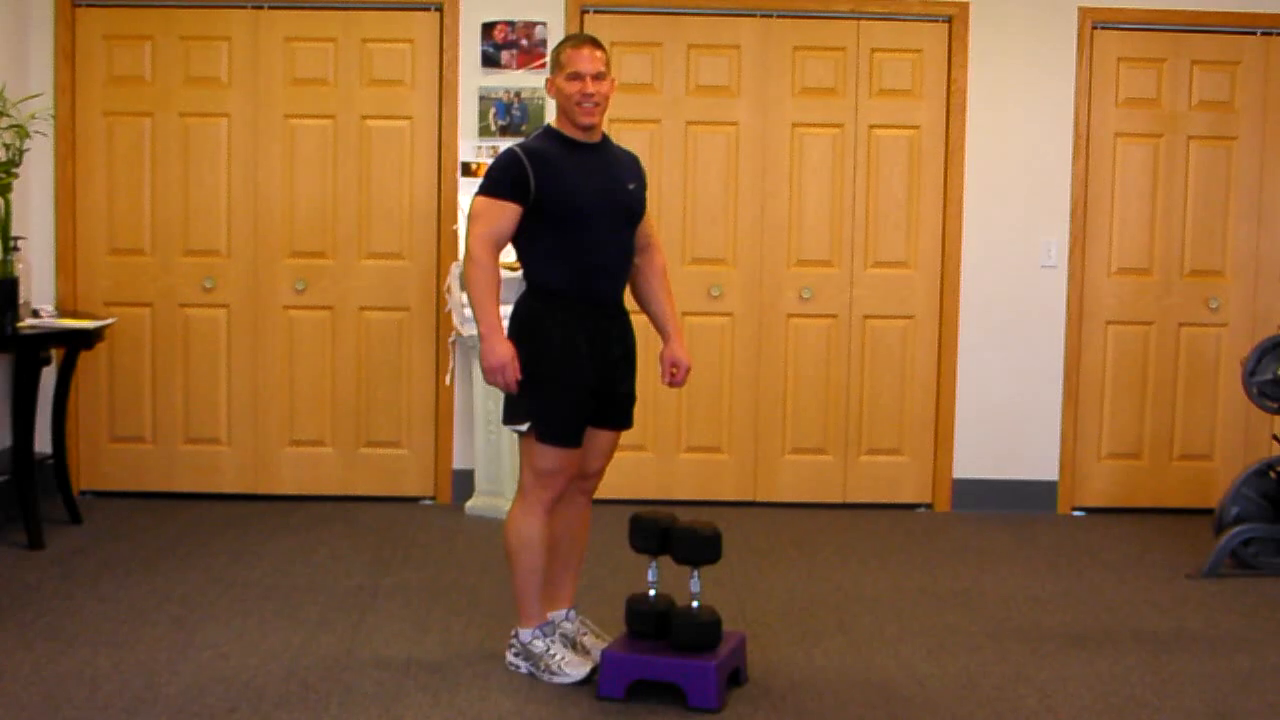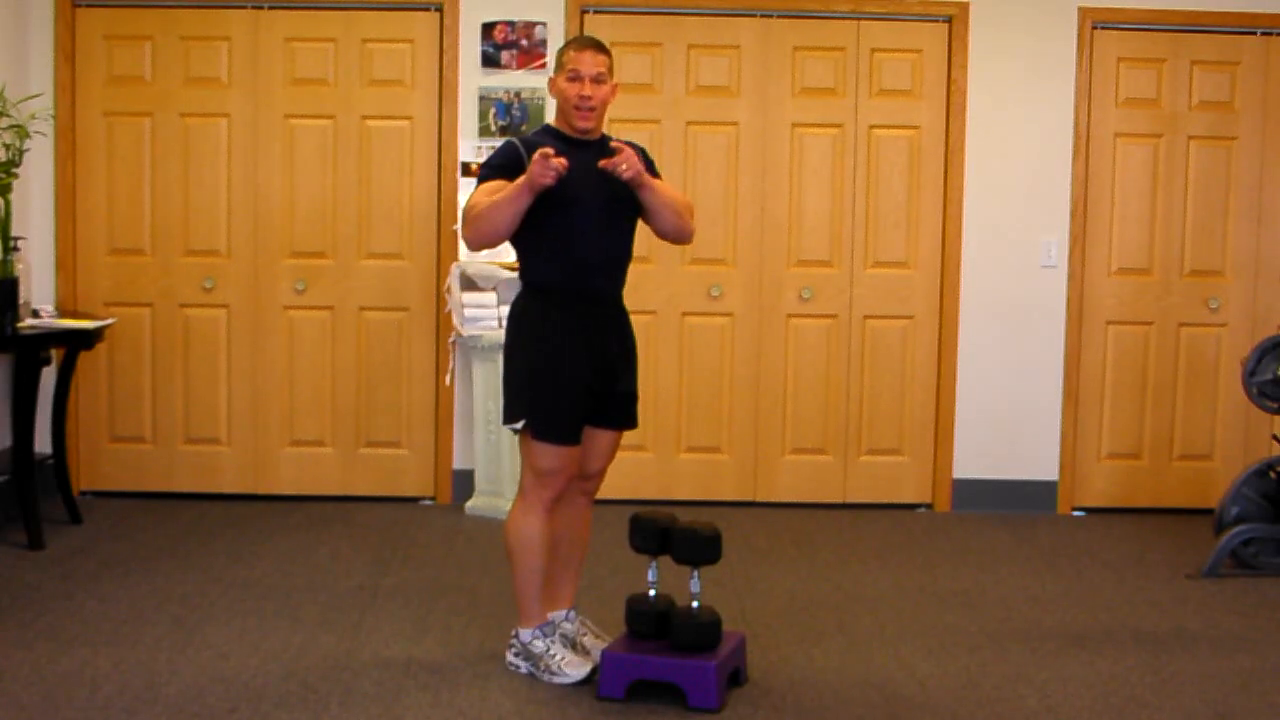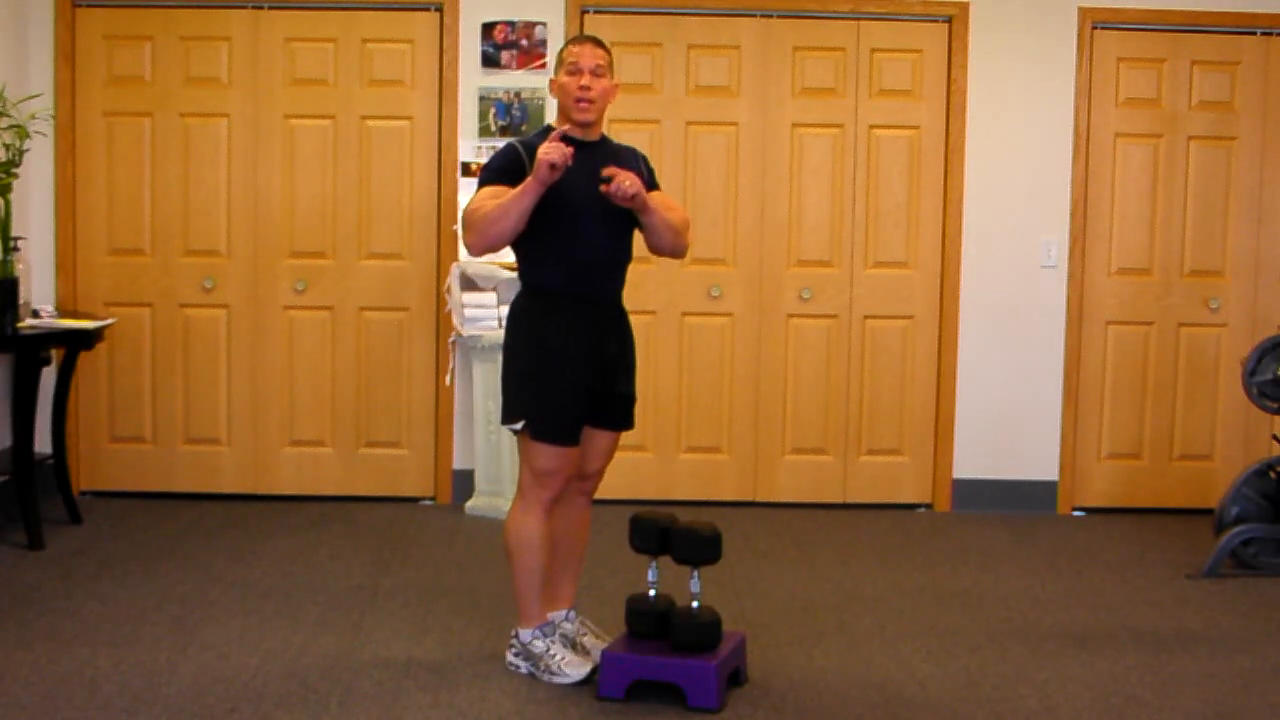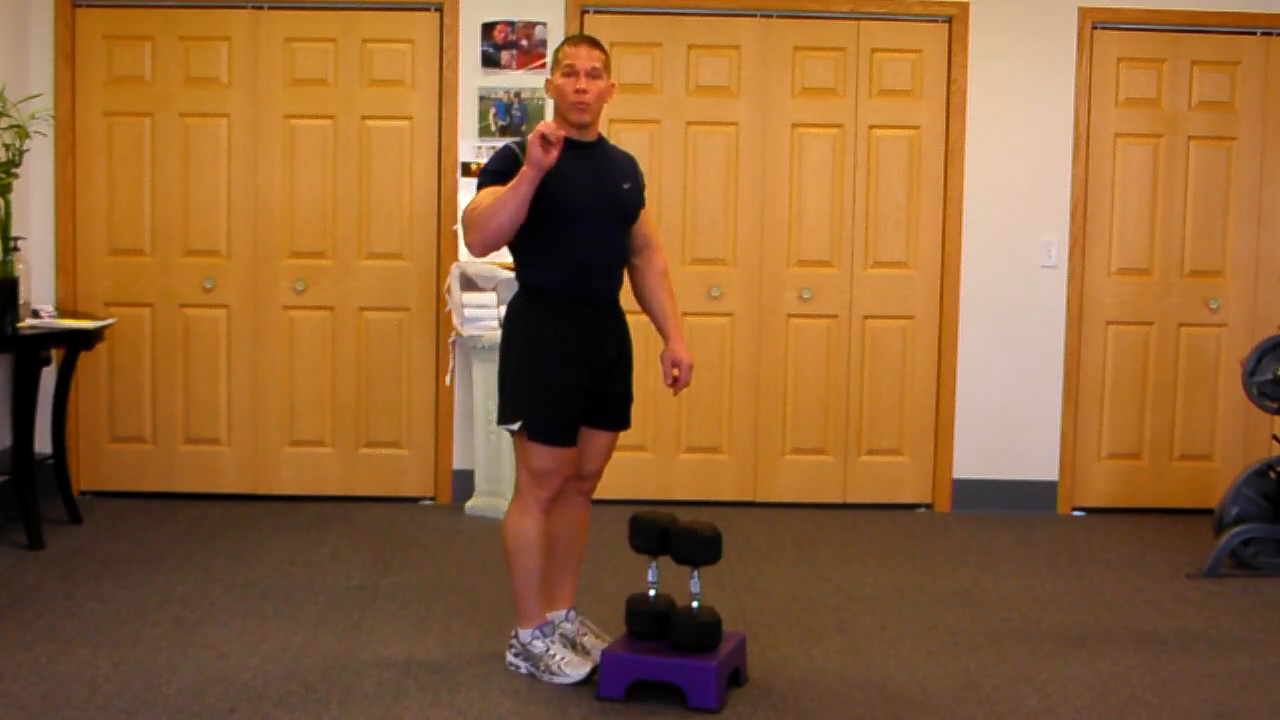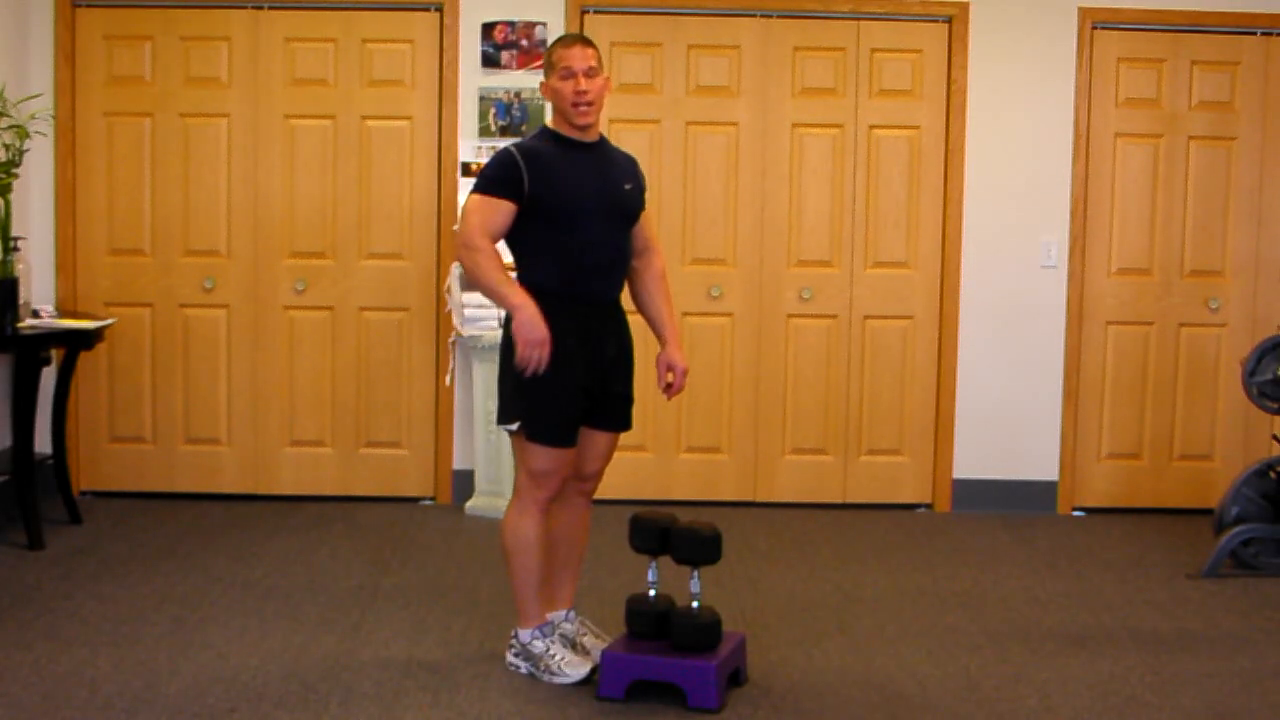
dt=1s
person 1, frame 1
left shoulder: (627, 165)
right shoulder: (525, 161)
left elbow: (646, 254)
right elbow: (481, 248)
left wrist: (672, 334)
right wrist: (492, 334)
left hip: (612, 333)
right hip: (551, 333)
left knee: (582, 483)
right knee: (544, 486)
left ankle: (562, 615)
right ankle: (528, 635)
person 1, frame 2
left shoulder: (629, 156)
right shoulder: (521, 151)
left elbow: (682, 228)
right elbow: (476, 231)
left wrist: (640, 181)
right wrist: (529, 183)
left hip: (610, 326)
right hip: (548, 327)
left knee: (585, 480)
right knee: (545, 484)
left ankle: (562, 614)
right ankle: (528, 635)
person 1, frame 3
left shoulder: (631, 161)
right shoulder: (522, 153)
left elbow: (677, 242)
right elbow: (477, 237)
left wrist: (640, 201)
right wrist: (537, 180)
left hip: (610, 328)
right hip: (547, 329)
left knee: (583, 482)
right knee: (543, 486)
left ankle: (562, 614)
right ankle: (529, 635)
person 1, frame 4
left shoulder: (623, 166)
right shoulder: (519, 156)
left elbow: (646, 254)
right elbow: (478, 238)
left wrist: (674, 336)
right wrist: (533, 171)
left hip: (607, 331)
right hip: (544, 332)
left knee: (581, 482)
right knee: (540, 486)
left ankle: (562, 614)
right ankle: (529, 635)
person 1, frame 5
left shoulder: (624, 167)
right shoulder: (520, 161)
left elbow: (645, 258)
right elbow: (471, 244)
left wrist: (671, 341)
right wrist: (522, 306)
left hip: (608, 332)
right hip: (549, 336)
left knee: (582, 482)
right knee: (540, 486)
left ankle: (562, 615)
right ankle: (529, 635)
